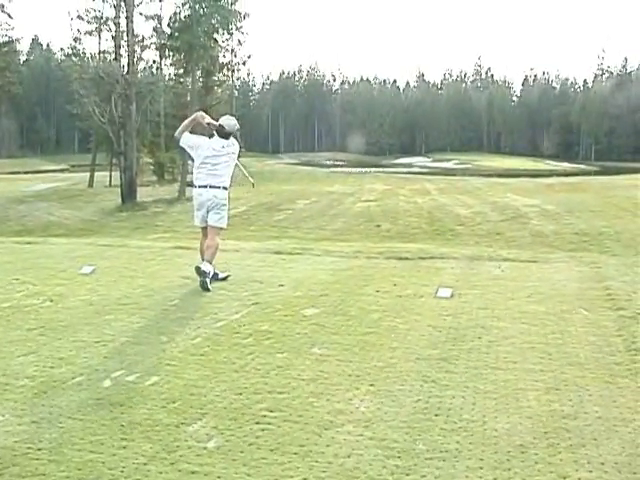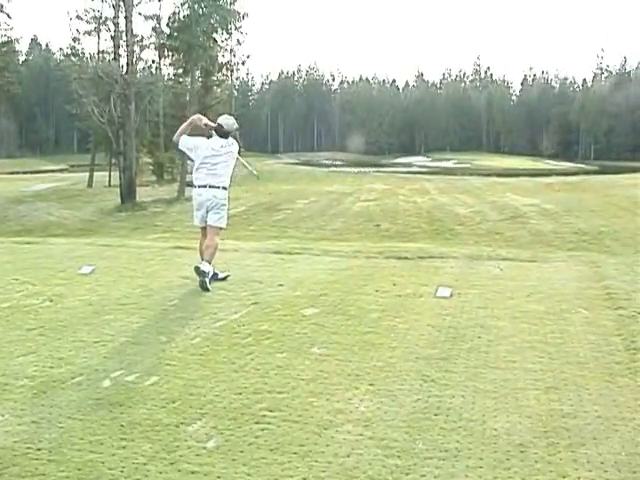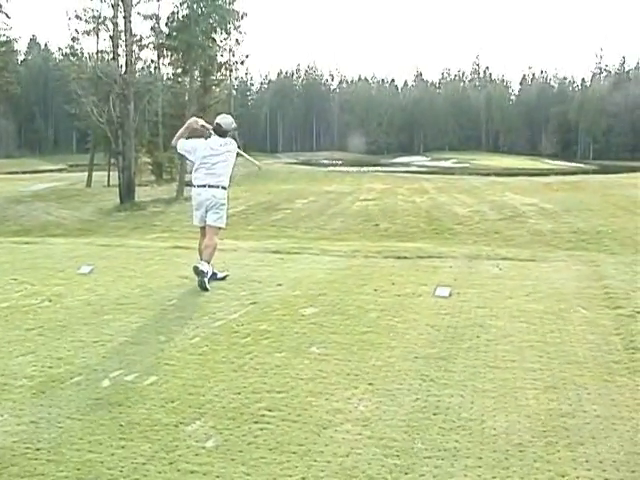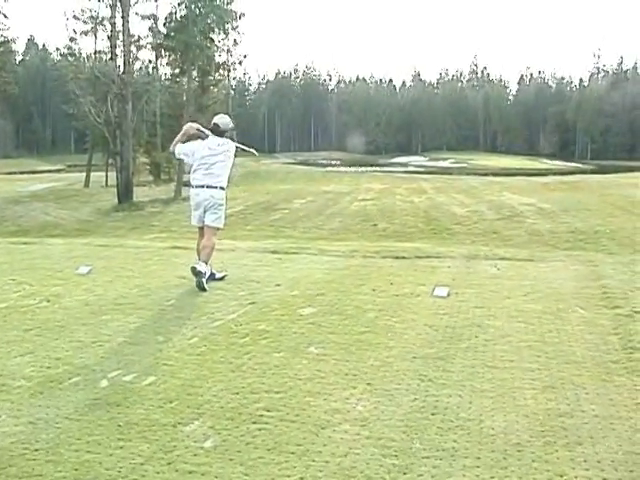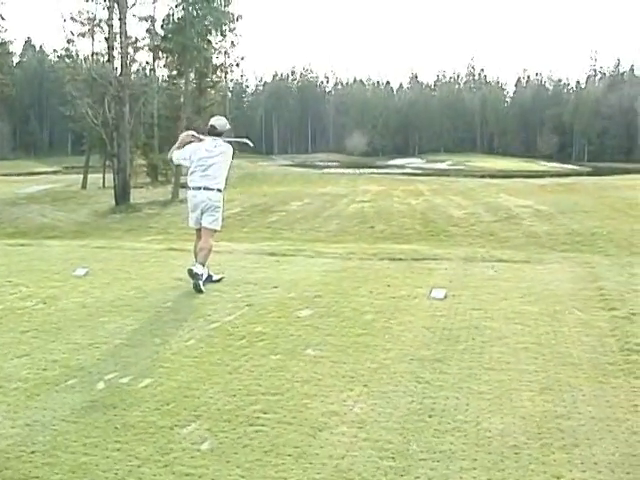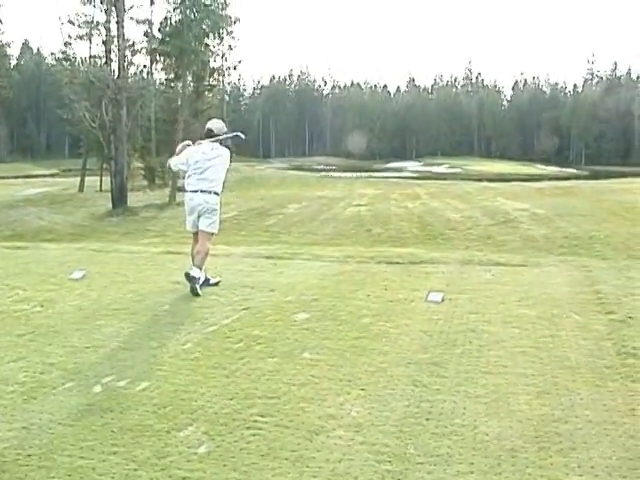
dt=0.1s
person 1, frame 1
left shoulder: (202, 143)
right shoulder: (234, 146)
left elbow: (179, 135)
right elbow: (225, 134)
left wrist: (195, 118)
right wrist: (211, 122)
left hip: (200, 192)
right hip: (219, 194)
left knee: (205, 233)
right knee: (214, 235)
left ankle: (209, 271)
right ankle: (206, 267)
person 1, frame 2
left shoulder: (201, 143)
right shoulder: (233, 146)
left elbow: (177, 139)
right elbow: (223, 137)
left wrist: (191, 121)
right wrist: (208, 123)
left hip: (199, 192)
right hip: (219, 194)
left knee: (204, 233)
right knee: (213, 234)
left ankle: (208, 271)
right ankle: (205, 268)
person 1, frame 3
left shoulder: (200, 144)
right shoulder: (232, 146)
left elbow: (176, 143)
right elbow: (222, 136)
left wrist: (189, 125)
right wrist: (206, 127)
left hip: (199, 192)
right hip: (218, 193)
left knee: (204, 233)
right knee: (213, 234)
left ankle: (208, 270)
right ankle: (204, 267)
person 1, frame 4
left shoulder: (196, 145)
right shoulder: (230, 147)
left elbow: (173, 150)
left wrist: (184, 132)
right wrist: (203, 131)
left hip: (197, 192)
right hip: (216, 194)
left knee: (202, 233)
right knee: (211, 234)
left ankle: (206, 270)
right ankle: (201, 267)
person 1, frame 5
left shoulder: (194, 148)
right shoulder: (227, 149)
left elbow: (172, 156)
left wrist: (181, 141)
right wrist: (201, 138)
left hip: (194, 194)
right hip: (213, 196)
left knee: (199, 235)
right knee: (208, 236)
left ankle: (203, 273)
right ankle: (198, 269)
person 1, frame 6
left shoulder: (192, 151)
right shoulder: (225, 154)
left elbow: (172, 166)
left wrist: (179, 152)
left hip: (191, 197)
right hip: (210, 199)
left knee: (196, 238)
right knee: (204, 239)
left ankle: (200, 276)
right ankle: (195, 273)
